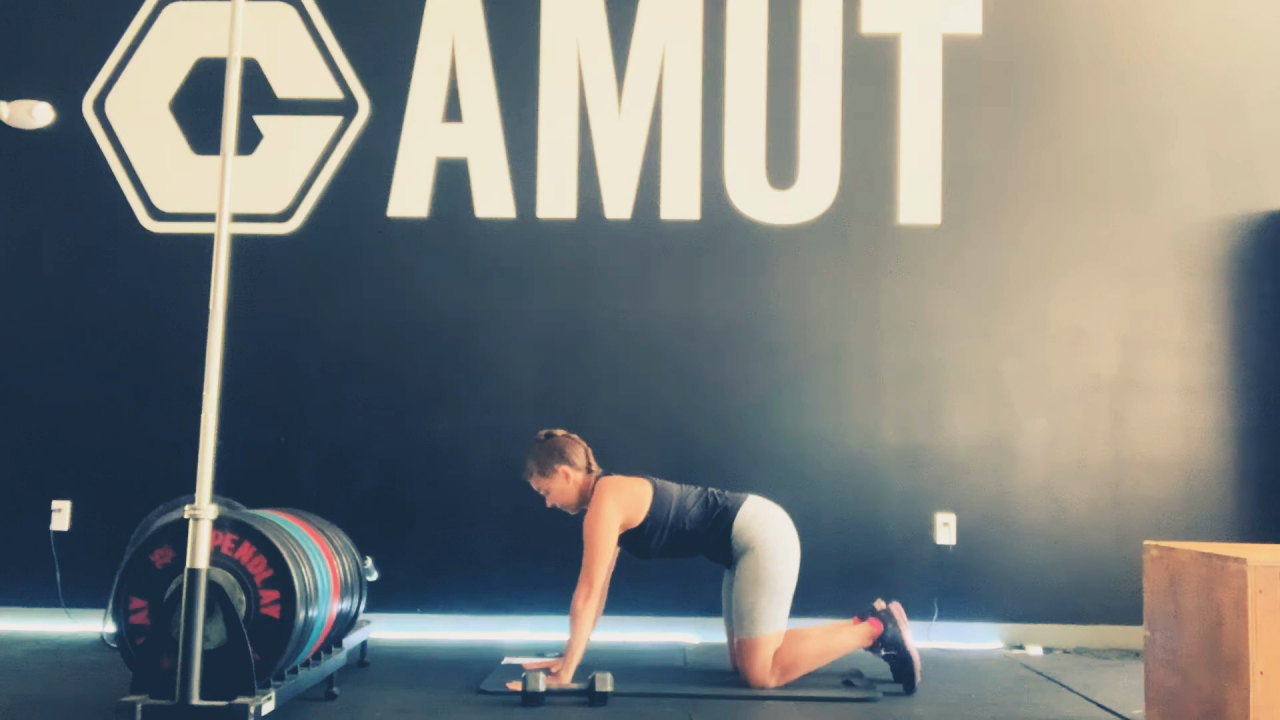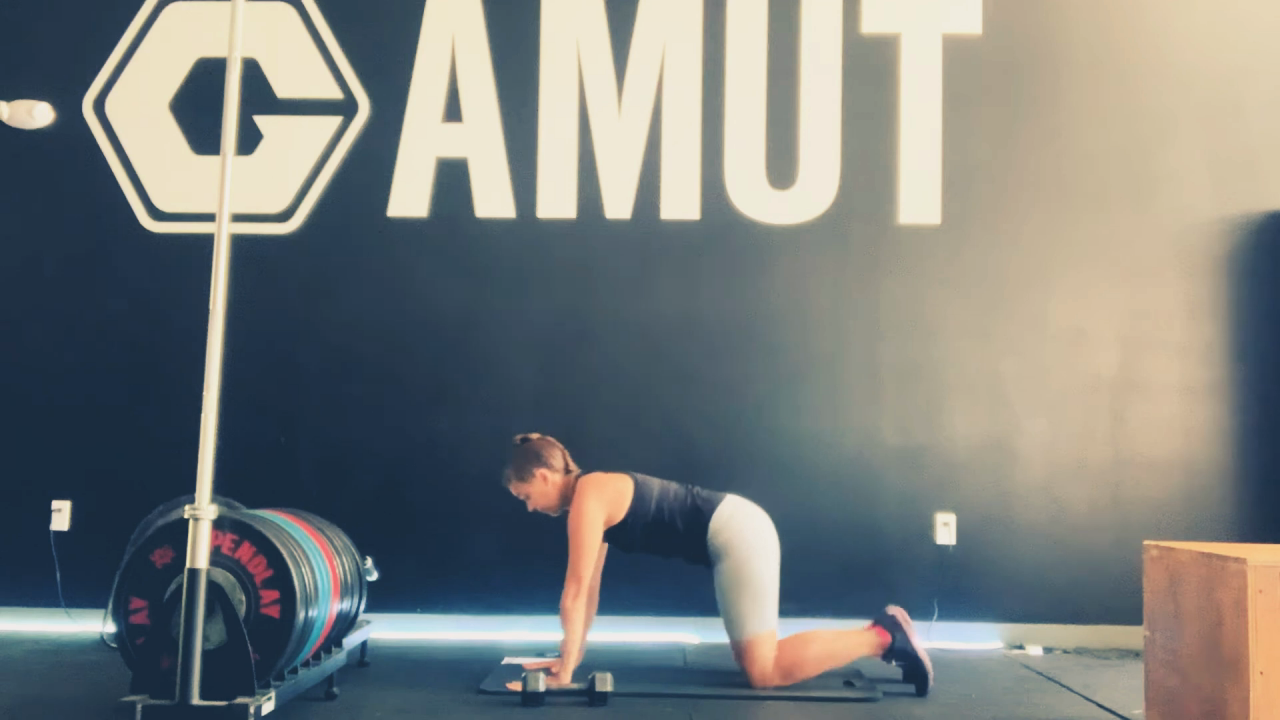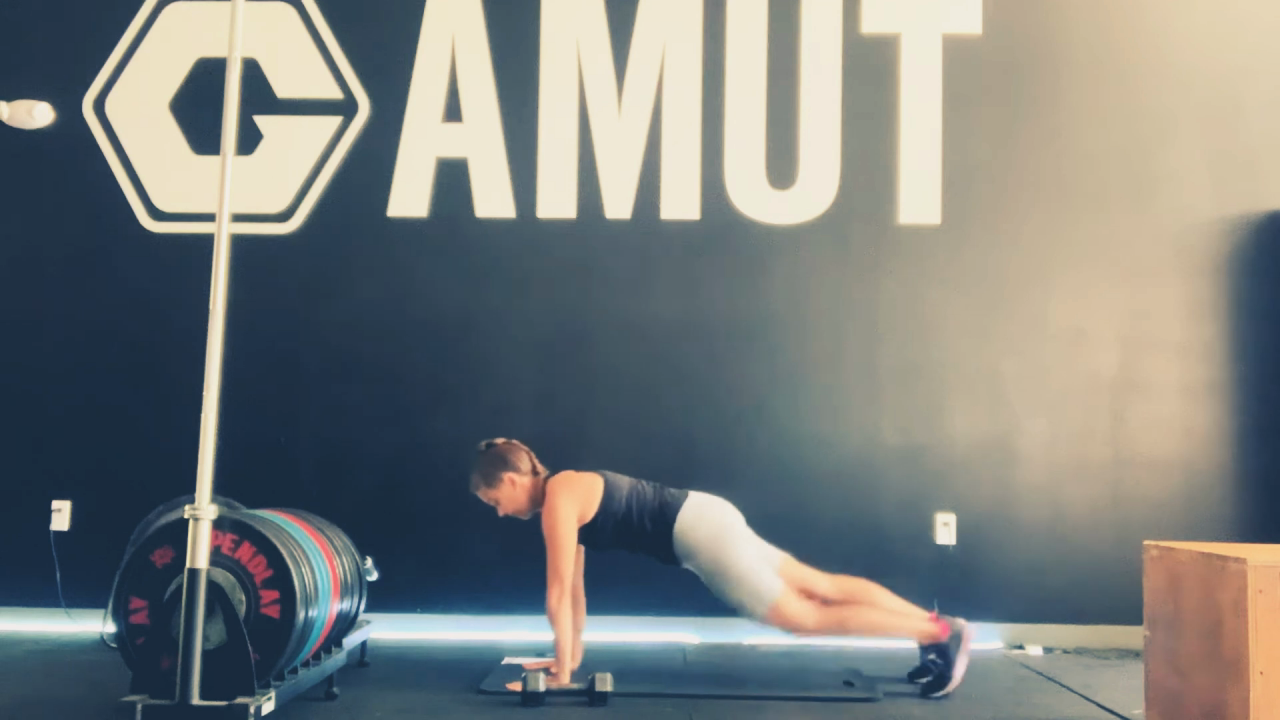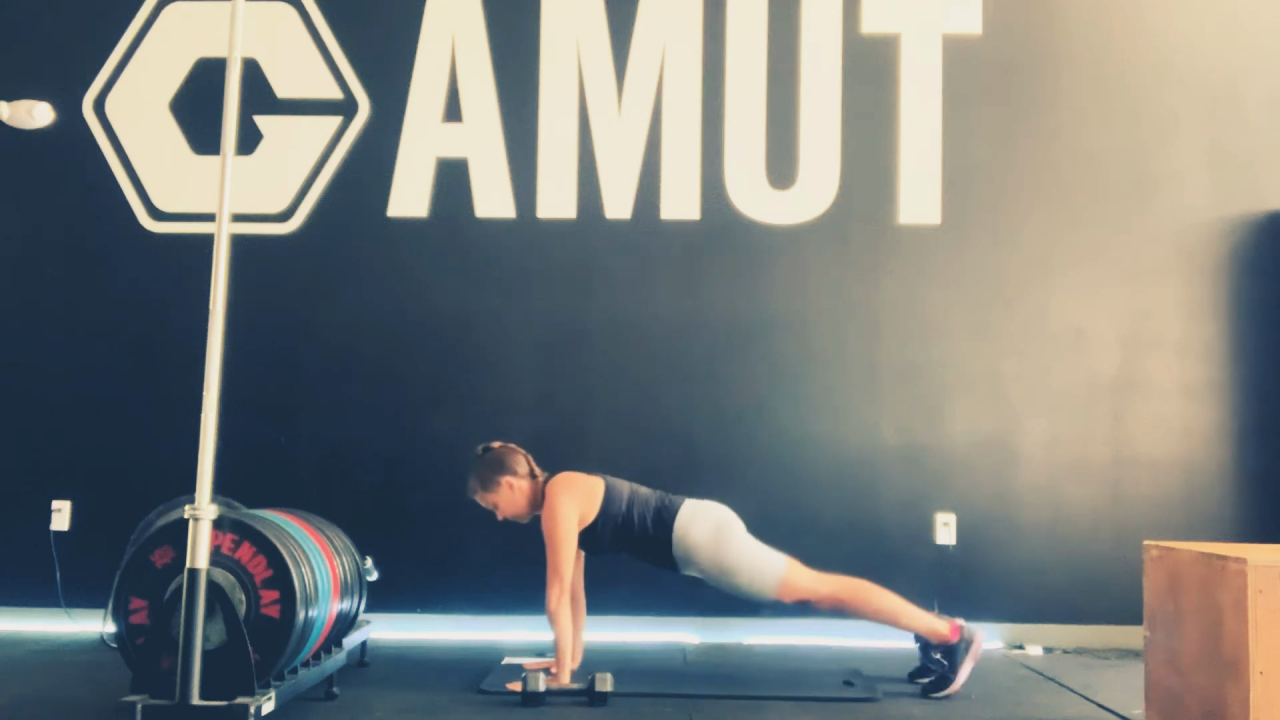
dt=0.3s
person 1, frame 1
left shoulder: (606, 499)
right shoulder: (607, 498)
left elbow: (587, 594)
right elbow: (597, 591)
left wrist: (566, 672)
right wrist: (567, 657)
left hip: (761, 535)
right hip: (747, 538)
left knee: (761, 675)
right knee: (743, 664)
left ankle: (876, 630)
right ankle: (864, 625)
person 1, frame 2
left shoulder: (588, 497)
right shoulder: (593, 497)
left elbow: (575, 593)
right elbow: (589, 586)
left wrist: (565, 670)
right wrist: (574, 653)
left hip: (734, 534)
right hip: (733, 530)
left knee: (765, 674)
right knee: (766, 657)
left ankle: (885, 638)
right ankle: (885, 628)
person 1, frame 3
left shoulder: (558, 497)
right shoulder: (567, 497)
left elbow: (559, 593)
right elbow: (574, 586)
left wrist: (562, 671)
right wrist: (572, 654)
left hip: (700, 531)
right hip: (704, 523)
left knee: (809, 617)
right knee: (821, 588)
left ankle: (940, 635)
right ankle: (931, 622)
person 1, frame 4
left shoulder: (558, 498)
right shoulder: (564, 499)
left elbow: (558, 593)
right elbow: (573, 587)
left wrist: (561, 671)
right wrist: (573, 654)
left hip: (699, 536)
right hip: (694, 534)
left knee: (821, 589)
right knee: (816, 590)
left ankle: (952, 637)
right ankle: (937, 634)
